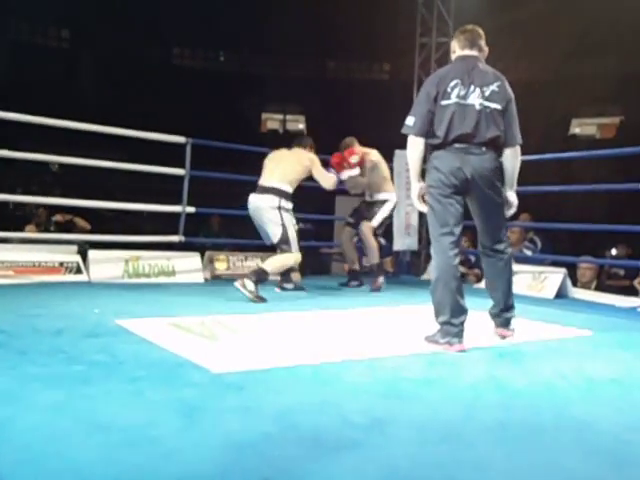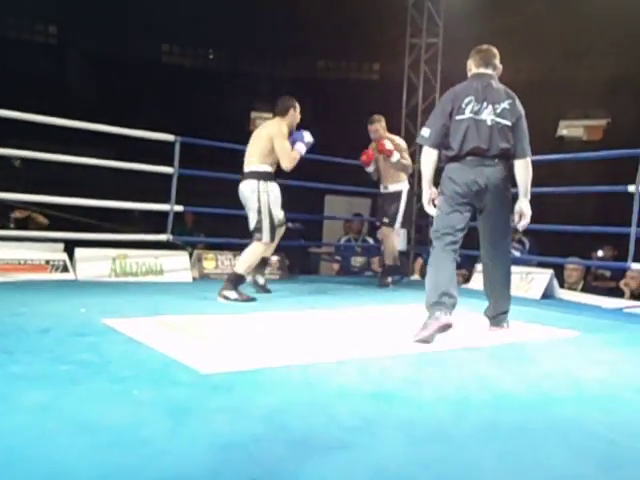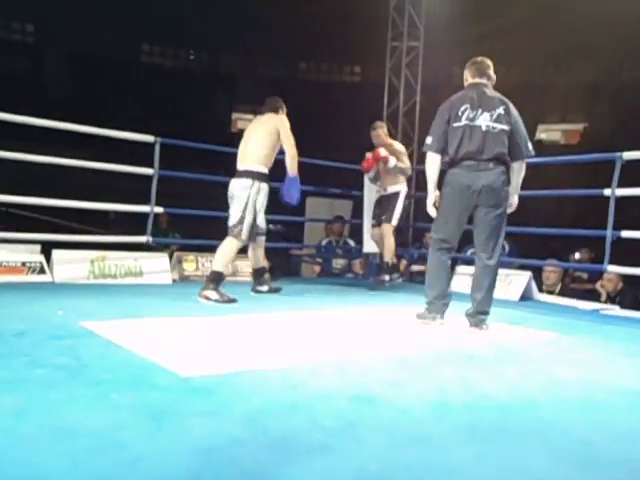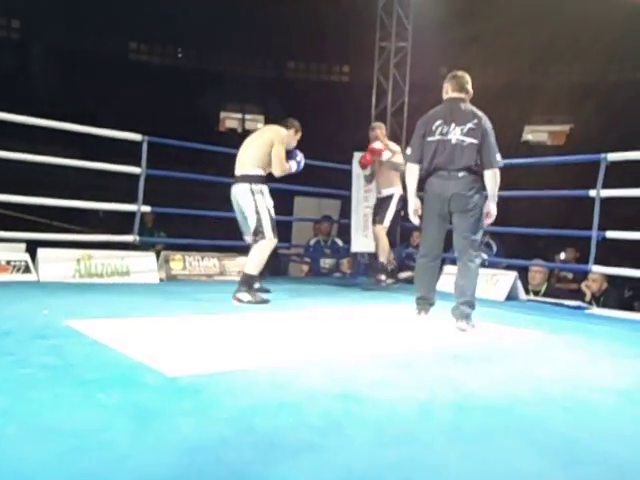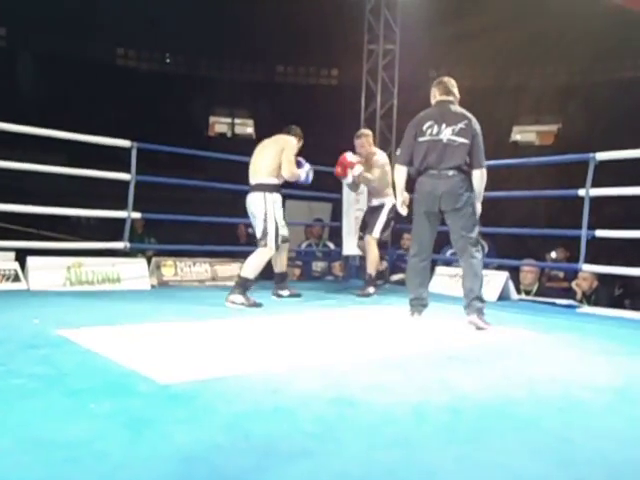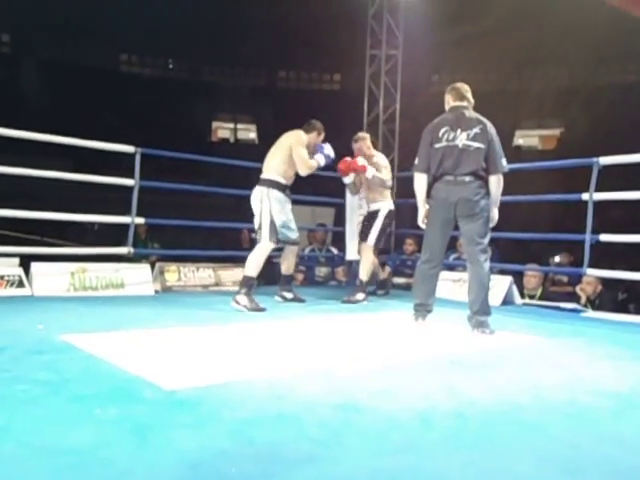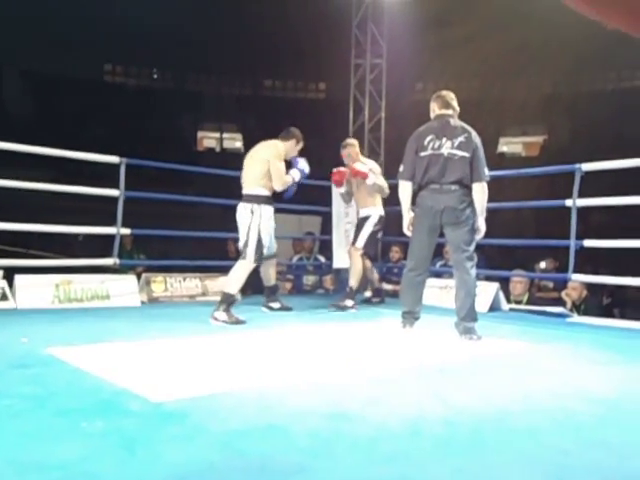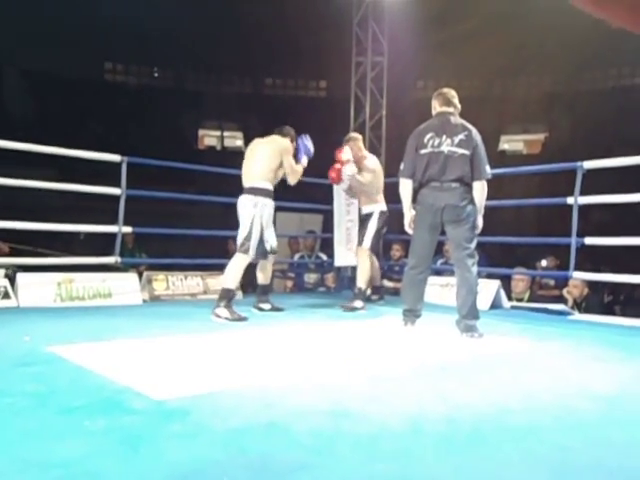
dt=0.4s
person 1, frame 1
left shoulder: (439, 79)
right shoulder: (499, 83)
left elbow: (416, 135)
right elbow: (512, 144)
left wrist: (415, 180)
right wrist: (510, 187)
left hip: (446, 163)
right hip: (486, 164)
left knee: (446, 246)
right knee: (495, 243)
left ankle: (450, 331)
right ankle: (503, 319)
person 1, frame 2
left shoulder: (454, 95)
right shoulder: (511, 100)
left elbow: (430, 145)
right elbow: (522, 156)
left wrist: (427, 185)
right wrist: (524, 198)
left hip: (459, 174)
right hip: (496, 176)
left knee: (444, 244)
right knee: (496, 250)
left ankle: (440, 308)
right ankle: (498, 316)
person 1, frame 3
left shoulder: (452, 104)
right shoulder: (506, 107)
left elbow: (434, 152)
right elbow: (520, 157)
left wrist: (431, 189)
right wrist: (514, 191)
left hip: (459, 177)
right hip: (494, 179)
left knee: (441, 243)
right knee: (487, 252)
left ankle: (436, 308)
right ankle: (478, 317)
person 1, frame 4
left shoulder: (429, 119)
right shoulder: (479, 119)
left elbow: (413, 163)
right elbow: (491, 167)
left wrist: (411, 198)
right wrist: (492, 200)
left hip: (436, 186)
right hip: (467, 188)
left knee: (429, 249)
right knee: (468, 252)
left ankle: (423, 305)
right ankle: (462, 312)
person 1, frame 5
left shoulder: (420, 120)
right shoulder: (469, 121)
left elbow: (402, 163)
right elbow: (478, 167)
left wrist: (400, 192)
right wrist: (478, 198)
left hip: (426, 186)
right hip: (458, 186)
left knee: (420, 249)
right knee: (469, 248)
left ankle: (416, 307)
right ankle: (474, 308)
person 1, frame 6
left shoulder: (435, 126)
right shoulder: (484, 126)
left elbow: (421, 171)
right elbow: (496, 173)
left wrist: (422, 204)
right wrist: (494, 205)
left hip: (441, 192)
right hip: (473, 193)
left knee: (430, 255)
right knee: (478, 257)
left ankle: (421, 312)
right ankle: (479, 320)
person 1, frame 7
left shoulder: (420, 135)
right shoulder: (469, 135)
left elbow: (406, 179)
right elbow: (479, 181)
left wrist: (406, 211)
right wrist: (480, 215)
left hip: (427, 201)
right hip: (459, 202)
left knee: (416, 263)
right knee: (464, 264)
left ankle: (408, 319)
right ankle: (467, 326)
person 1, frame 8
left shoulder: (421, 133)
right shoulder: (470, 132)
left elbow: (406, 177)
right elbow: (479, 180)
left wrist: (407, 209)
right wrist: (479, 212)
left hip: (427, 199)
right hip: (459, 199)
left knee: (418, 260)
right knee: (465, 261)
left ankle: (410, 317)
right ankle: (468, 323)
person 2, frame 1
left shoulder: (275, 155)
right shoulder: (309, 157)
right elbow: (328, 184)
right wrist: (335, 175)
left hip: (256, 199)
right hip: (274, 202)
left knee: (288, 233)
right knee: (293, 255)
left ankle: (287, 279)
right ankle: (250, 279)
person 2, frame 2
left shoulder: (269, 126)
right shoulder: (280, 128)
right elbow: (287, 164)
left wrist: (290, 145)
right wrist: (301, 146)
left hip: (251, 184)
right hip: (260, 184)
left knee: (278, 226)
right knee: (264, 240)
left ankle: (258, 272)
right ankle: (229, 288)
person 2, frame 3
left shoulder: (256, 123)
right shoulder: (280, 121)
right elbow: (291, 152)
right wrist: (293, 179)
left hip: (241, 181)
right hip: (253, 183)
left knee: (258, 235)
right knee: (237, 236)
left ankle: (261, 282)
right ankle: (210, 287)
person 2, frame 4
left shoulder: (266, 132)
right shoulder: (281, 133)
right elbow: (278, 170)
left wrist: (284, 159)
right wrist: (292, 165)
left hip: (241, 187)
right hip: (252, 187)
left knee: (260, 237)
right knee: (269, 238)
left ankle: (251, 282)
right ankle: (243, 290)
person 2, frame 5
left shoulder: (266, 143)
right shoulder: (289, 141)
right elbow: (288, 173)
left wrist: (289, 169)
right wrist: (302, 174)
left hip: (255, 196)
right hip: (267, 196)
left knee: (282, 242)
right knee: (268, 247)
left ankle: (281, 287)
right ankle: (237, 293)
person 2, frame 6
left shoulder: (293, 138)
right shoulder: (298, 136)
right elbow: (305, 169)
left wrist: (314, 158)
right wrist: (321, 158)
left hip: (279, 195)
right hip: (269, 192)
left knee: (292, 242)
right knee: (266, 243)
left ankle: (285, 290)
right ankle: (243, 294)
person 2, frame 7
left shoulder: (266, 147)
right shoulder: (276, 148)
right elbow: (279, 184)
right wrist: (296, 174)
left hip: (258, 207)
right hip: (256, 207)
left knee: (269, 254)
right knee: (249, 259)
left ankle: (271, 300)
right ankle: (221, 310)
person 2, frame 8
left shoulder: (257, 143)
right shoulder: (284, 143)
right elbow: (292, 178)
left wrist: (283, 168)
right wrist: (303, 158)
left hip: (250, 199)
right hip: (259, 200)
left knee: (268, 251)
right knee: (245, 252)
left ankle: (262, 300)
right ankle: (222, 306)
person 3, frame 1
left shoulder: (372, 158)
right shoulder: (356, 159)
left elbow: (359, 187)
right elbow: (352, 188)
left wrist: (353, 167)
left hip: (385, 200)
right hip: (369, 200)
left knee: (365, 228)
right knee: (345, 235)
left ankle: (378, 273)
right ankle: (355, 276)
person 3, frame 2
left shoulder: (397, 143)
right shoulder: (373, 147)
left elbow: (408, 169)
left wrist: (392, 154)
right wrist: (368, 164)
left hip: (399, 191)
right hip: (384, 192)
left knee: (388, 232)
right knee: (382, 235)
left ankle: (387, 273)
right ankle: (395, 268)
person 3, frame 3
left shoulder: (397, 148)
right shoulder: (377, 152)
left elbow: (407, 171)
right elbow: (374, 180)
left wrist: (389, 160)
right wrist: (369, 171)
left hip: (397, 192)
right hip: (382, 194)
left knee: (387, 228)
right knee: (376, 234)
left ankle: (385, 271)
right ankle: (392, 266)
person 3, frame 4
left shoulder: (393, 148)
right shoulder: (373, 153)
left elbow: (401, 166)
right elbow: (368, 180)
left wrist: (384, 154)
right wrist: (366, 167)
left hip: (393, 195)
right hip: (380, 197)
left knee: (379, 229)
right knee: (382, 235)
left ankle: (382, 271)
right ankle: (391, 272)
person 3, frame 5
left shoulder: (380, 158)
right shoulder: (362, 160)
left elbow: (374, 183)
right elbow: (355, 188)
left wrist: (355, 168)
right wrist: (345, 176)
left hip: (385, 205)
right hip: (373, 205)
left knee: (371, 240)
right knee: (363, 242)
left ankle: (370, 284)
right ankle: (378, 274)
person 3, frame 6
left shoulder: (379, 160)
right shoulder: (361, 163)
left elbow: (387, 183)
right elbow: (354, 190)
left wrist: (368, 171)
right wrist: (346, 175)
left hip: (383, 210)
right hip: (372, 210)
left knee: (366, 247)
right knee: (366, 250)
left ankle: (360, 291)
person 3, frame 7
left shoulder: (370, 166)
right shoulder: (351, 172)
left elbow: (385, 191)
right elbow: (348, 199)
left wrist: (366, 176)
right wrist: (339, 185)
left hip: (373, 216)
right hip: (363, 217)
left knee: (355, 251)
right knee: (364, 256)
left ankle: (350, 298)
right ankle: (377, 293)
person 3, frame 8
left shoulder: (370, 162)
right shoulder: (358, 164)
left elbow: (363, 186)
right elbow: (354, 191)
left wrist: (347, 166)
right wrist: (341, 180)
left hip: (376, 212)
right hip: (366, 212)
left knee: (363, 252)
right knee: (370, 253)
left ankle: (359, 299)
right ankle: (377, 290)
